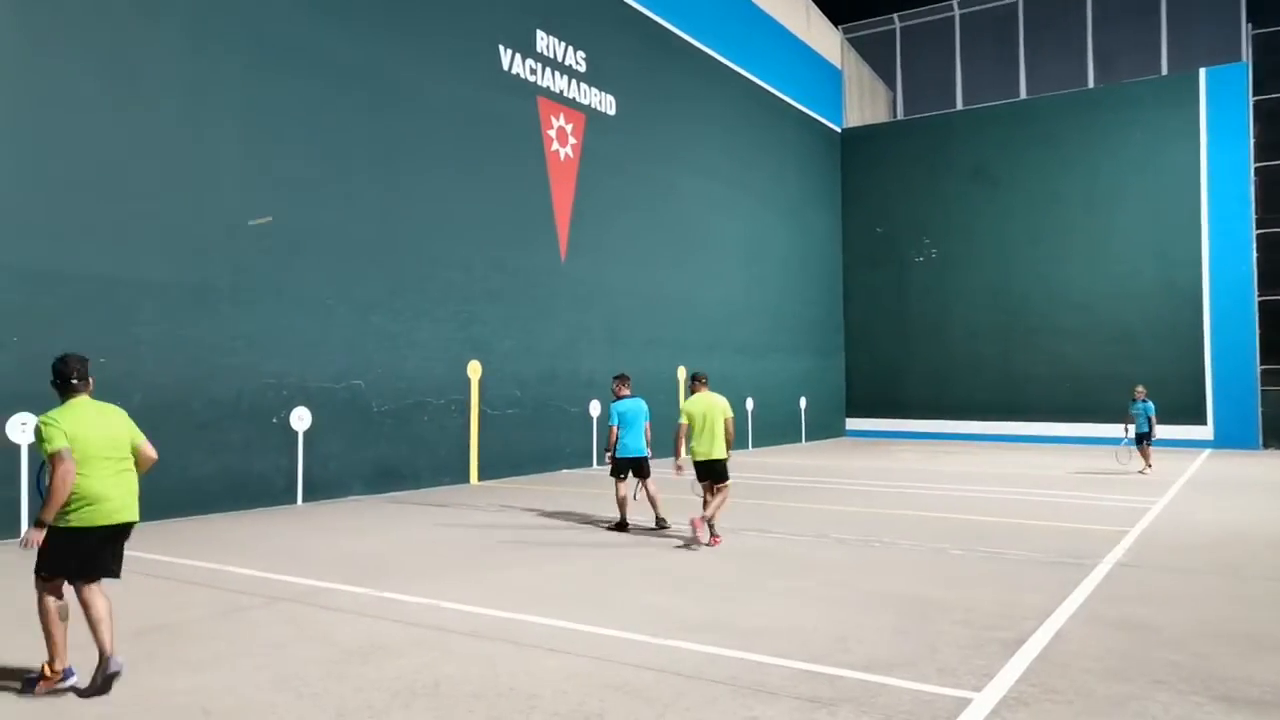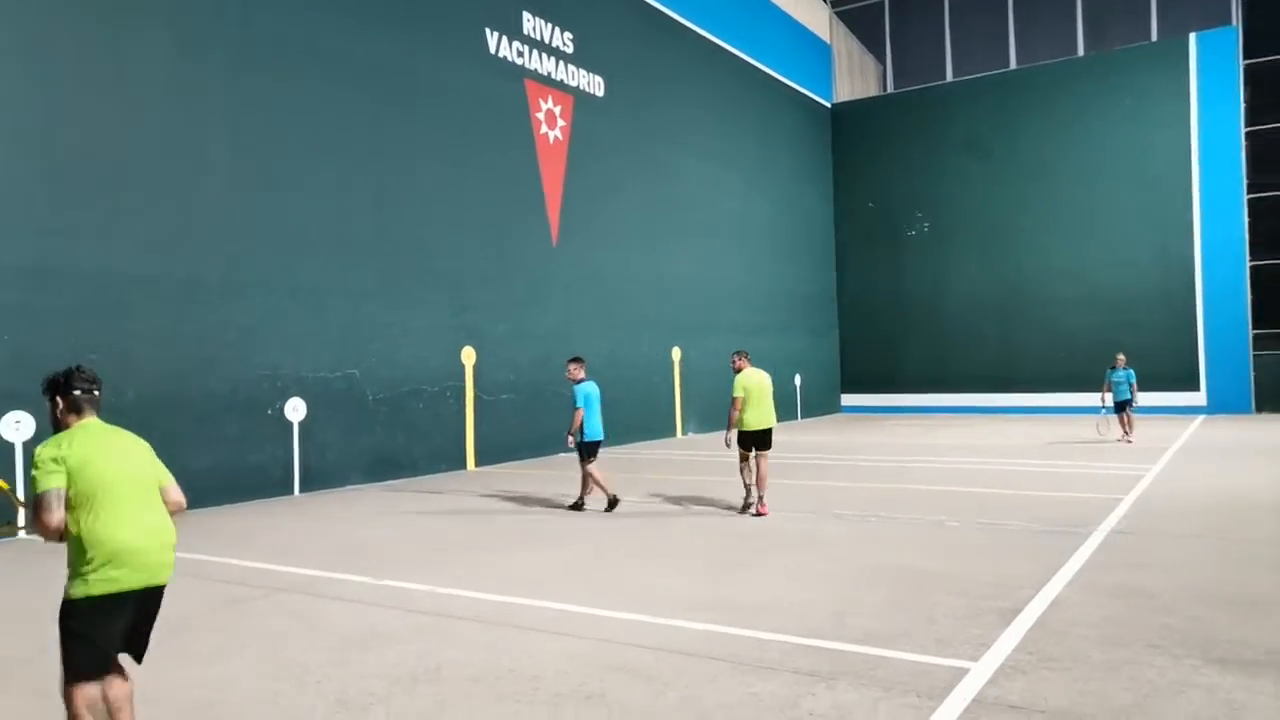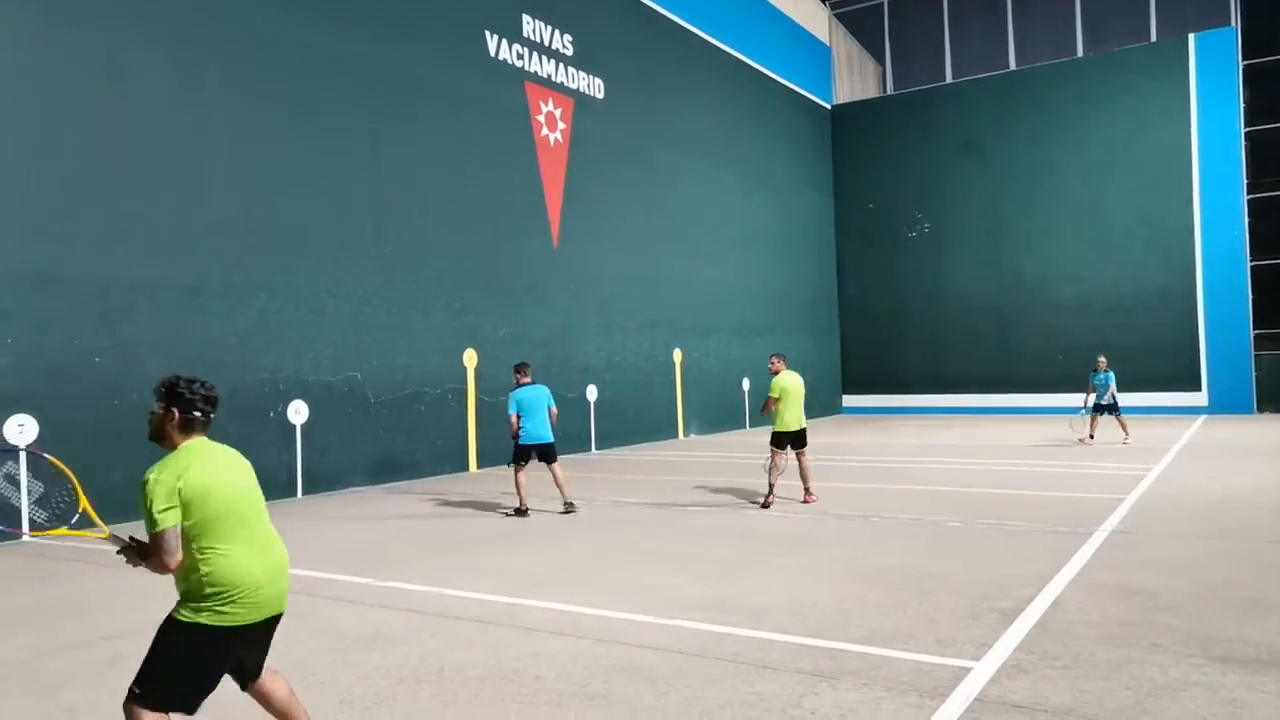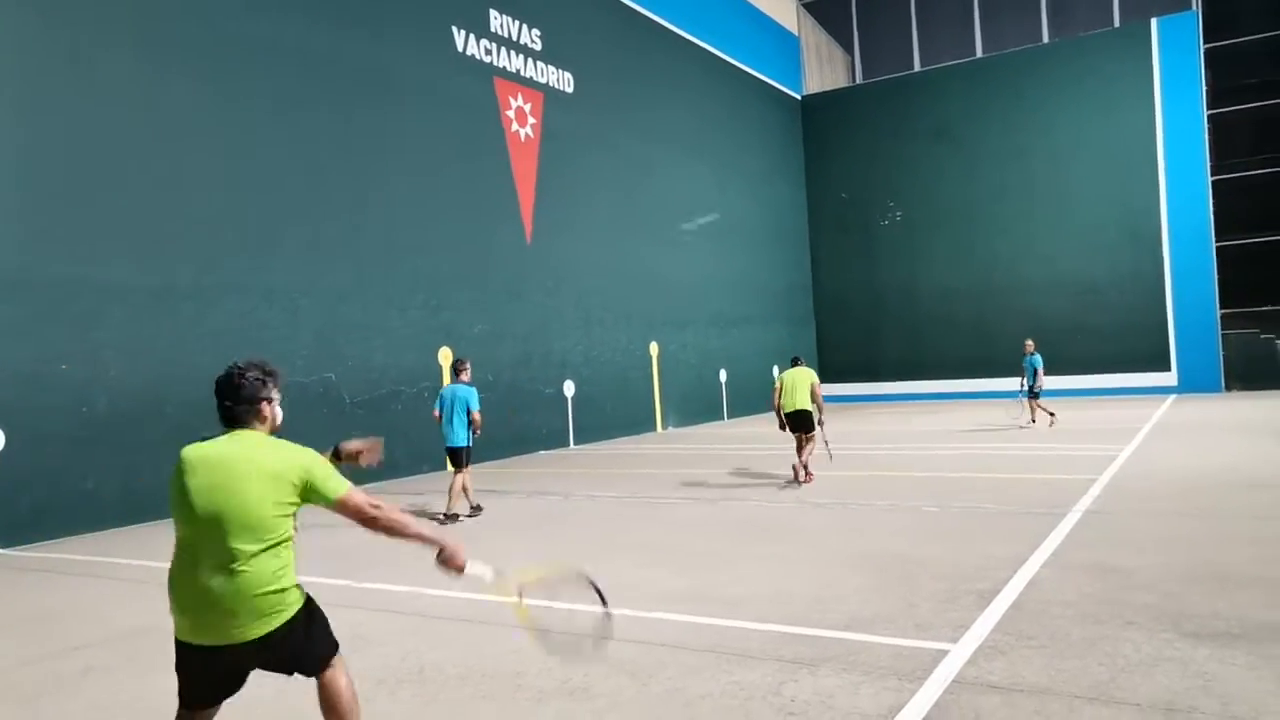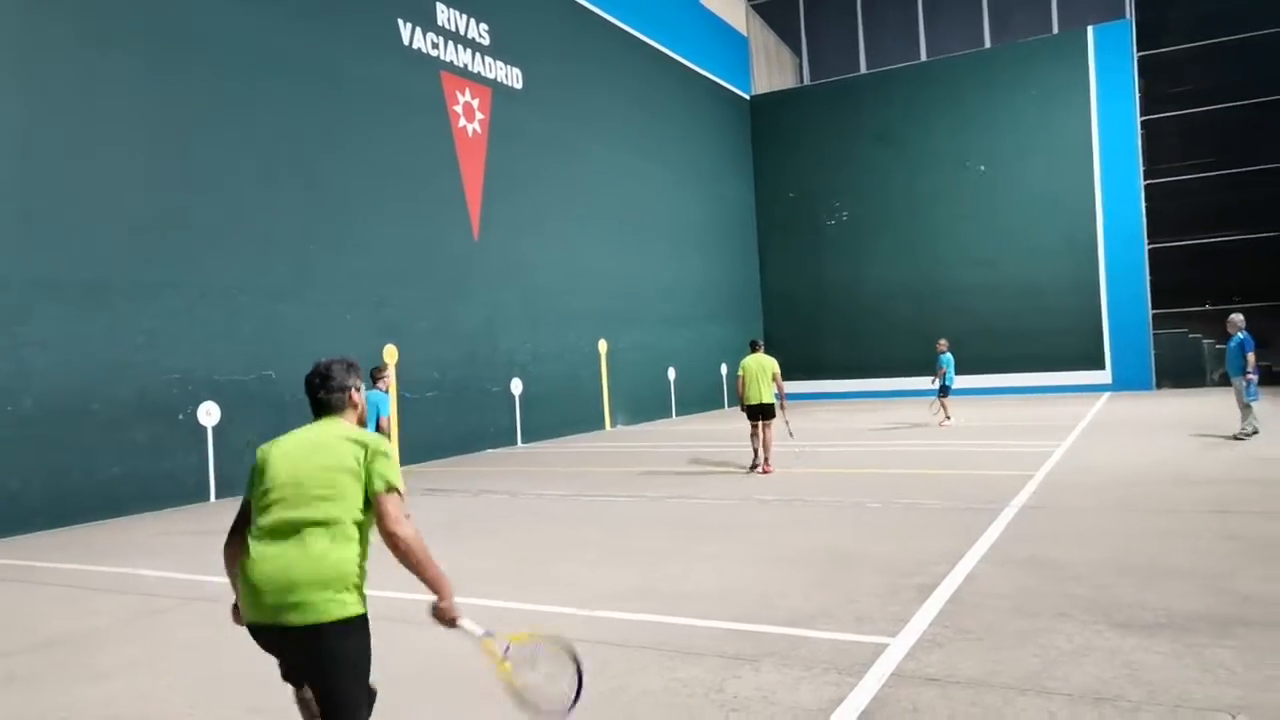
dt=0.7s
person 1, frame 1
left shoulder: (53, 421)
right shoulder: (117, 413)
left elbow: (65, 470)
right elbow: (149, 456)
left wrist: (42, 522)
left hip: (80, 516)
right hip: (122, 512)
left knee: (48, 586)
right knee: (89, 584)
left ankle: (57, 670)
right ankle: (109, 657)
person 1, frame 2
left shoulder: (53, 451)
right shoulder: (137, 443)
left elbow: (51, 522)
right elbow: (177, 501)
left wrist: (51, 523)
left hip: (104, 575)
right hip: (155, 569)
left knee: (82, 682)
right knee: (106, 662)
person 1, frame 3
left shoulder: (164, 475)
right shoulder: (233, 457)
left elbow: (169, 560)
left wrist: (140, 553)
right wrist: (151, 552)
left hip: (221, 607)
right hip: (269, 592)
right knee: (251, 675)
person 1, frame 4
left shoulder: (188, 459)
right shoulder: (293, 459)
right elbow: (367, 509)
left wrist: (334, 458)
right wrist: (438, 542)
right hip: (272, 610)
right knee: (330, 668)
person 1, frame 5
left shoulder: (269, 453)
right shoulder: (372, 447)
left elbow: (235, 543)
right elbow: (396, 528)
left wrist: (243, 597)
right wrist: (443, 591)
left hip: (263, 608)
right hip: (329, 608)
left knee: (310, 682)
